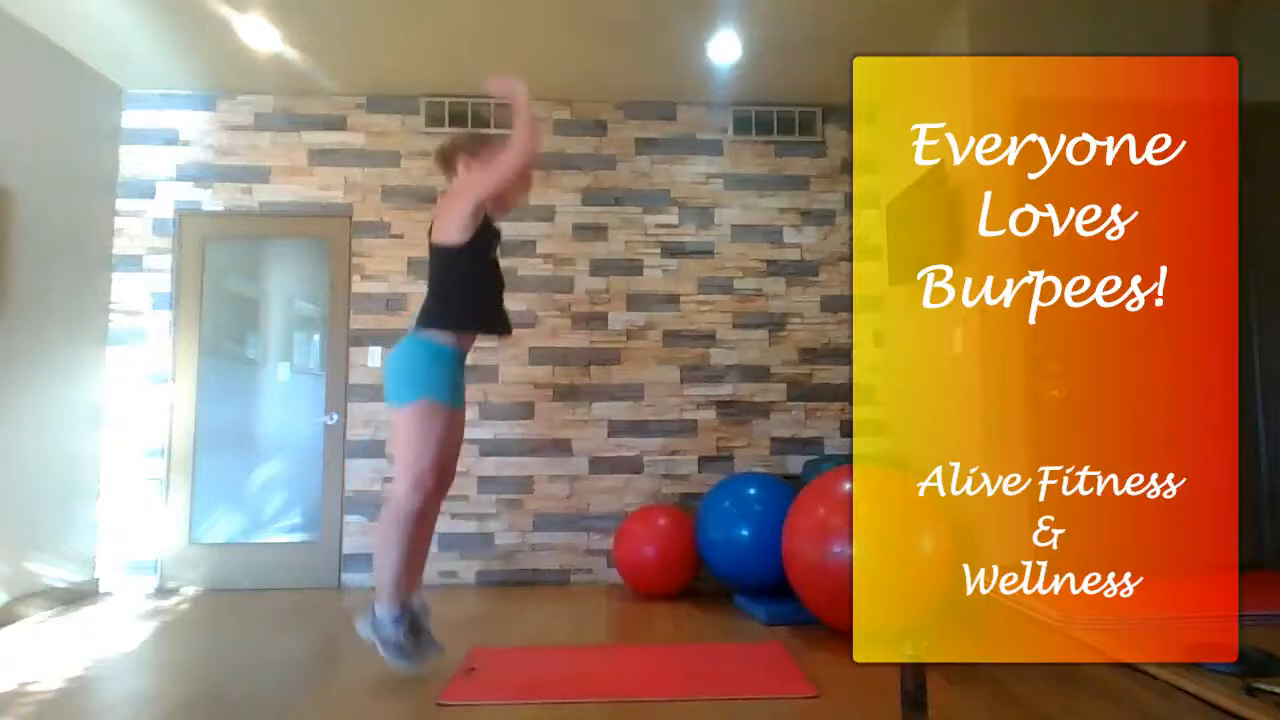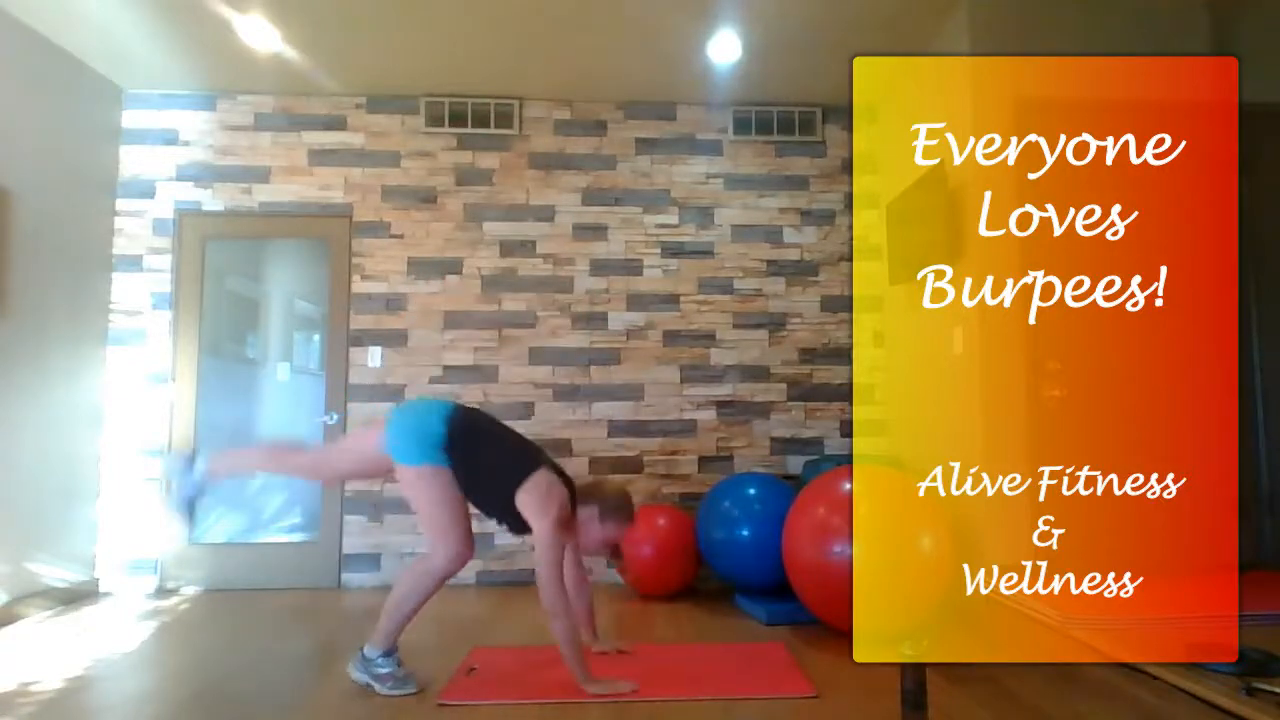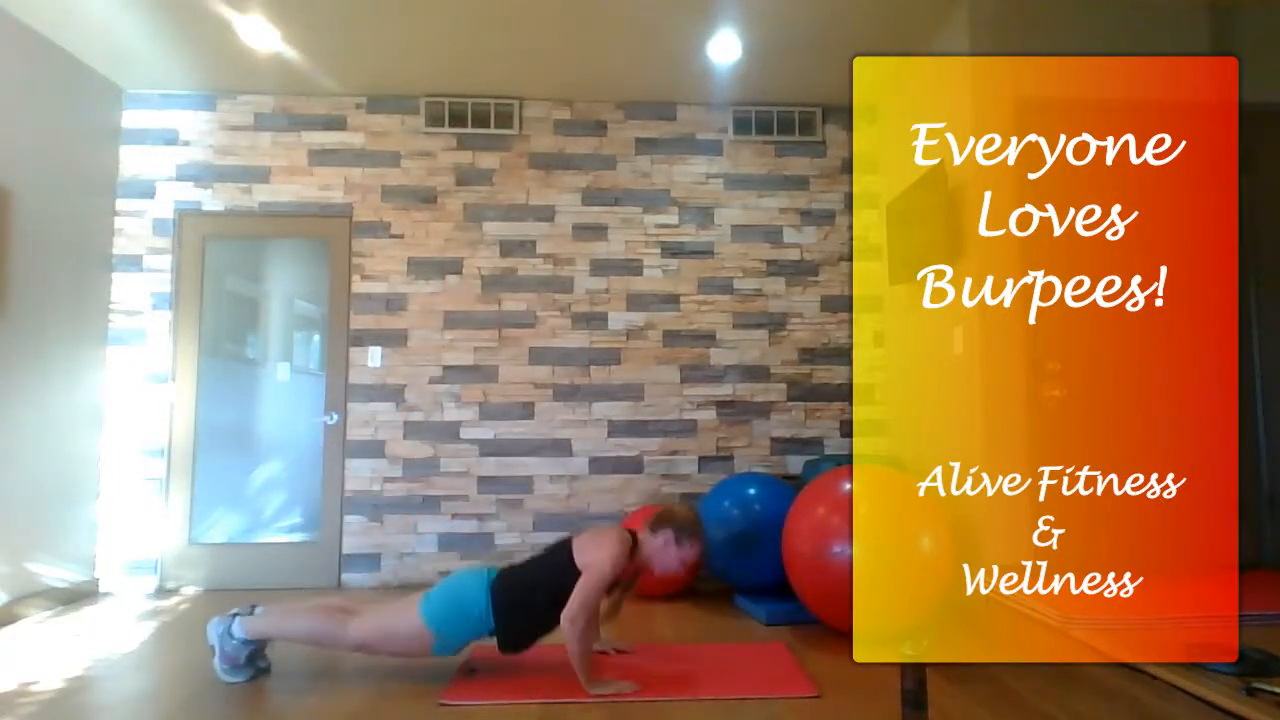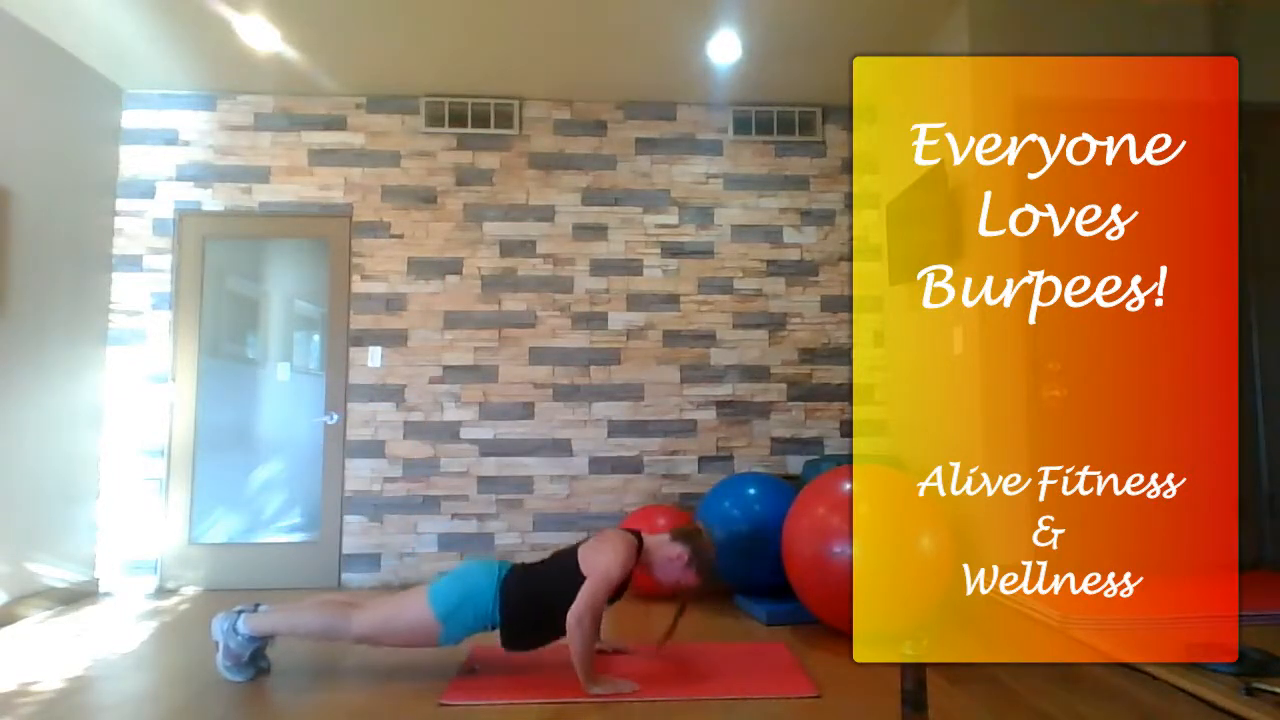
dt=1s
person 1, frame 1
left shoulder: (473, 210)
right shoulder: (461, 203)
left elbow: (520, 179)
right elbow: (522, 153)
left wrist: (516, 104)
right wrist: (520, 98)
left hip: (441, 359)
right hip: (426, 357)
left knee: (434, 488)
right knee: (414, 489)
left ankle: (406, 604)
right ankle: (384, 611)
person 1, frame 2
left shoulder: (566, 504)
right shoulder: (551, 513)
left elbow: (575, 574)
right elbow: (554, 602)
left wrist: (593, 639)
right wrist: (586, 678)
left hip: (426, 423)
right hip: (429, 433)
left knee: (311, 463)
right knee: (452, 552)
left ankle: (200, 469)
right ankle: (375, 657)
person 1, frame 3
left shoulder: (620, 543)
right shoulder: (616, 550)
right elbow: (574, 617)
left wrist: (593, 641)
right wrist: (591, 683)
left hip: (485, 591)
right hip: (478, 607)
left knee: (364, 614)
right knee: (356, 633)
left ankle: (250, 620)
right ankle: (240, 629)
person 1, frame 4
left shoulder: (625, 545)
right shoulder: (622, 555)
right elbow: (578, 616)
left wrist: (595, 642)
right wrist: (591, 681)
left hip: (493, 583)
right hip: (485, 597)
left knee: (368, 613)
right knee: (359, 625)
left ankle: (255, 618)
right ankle: (244, 626)
